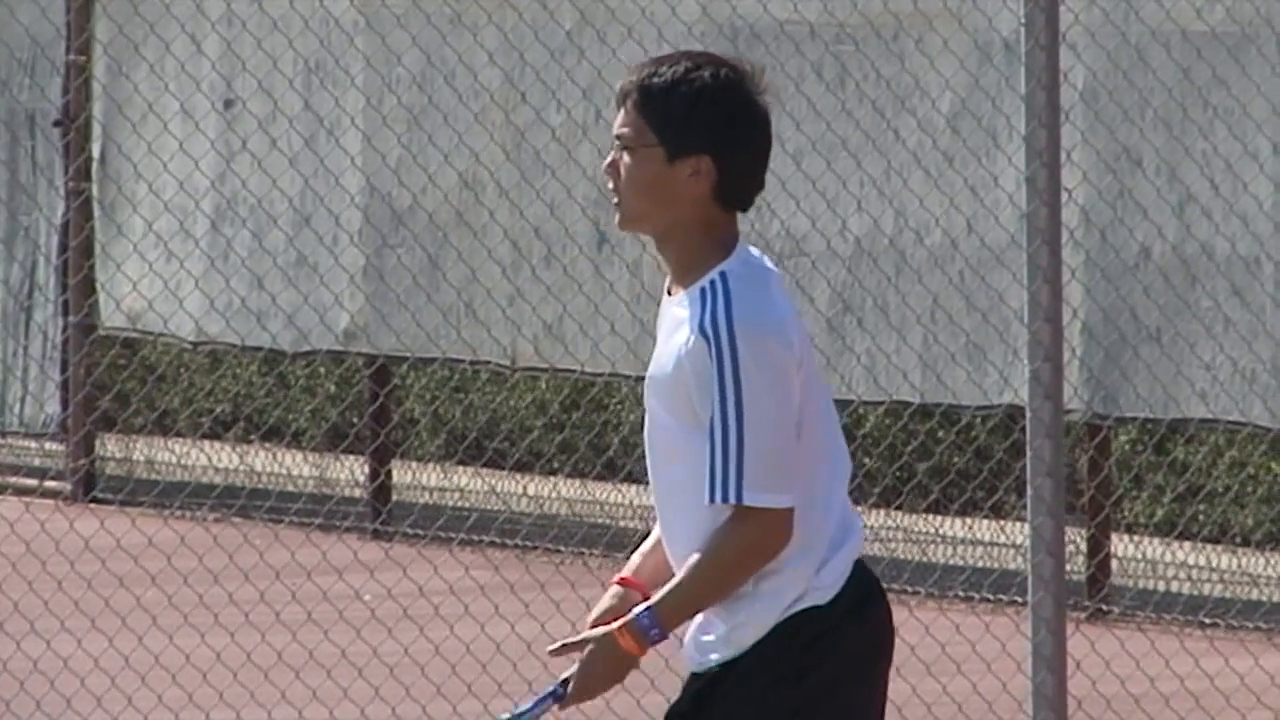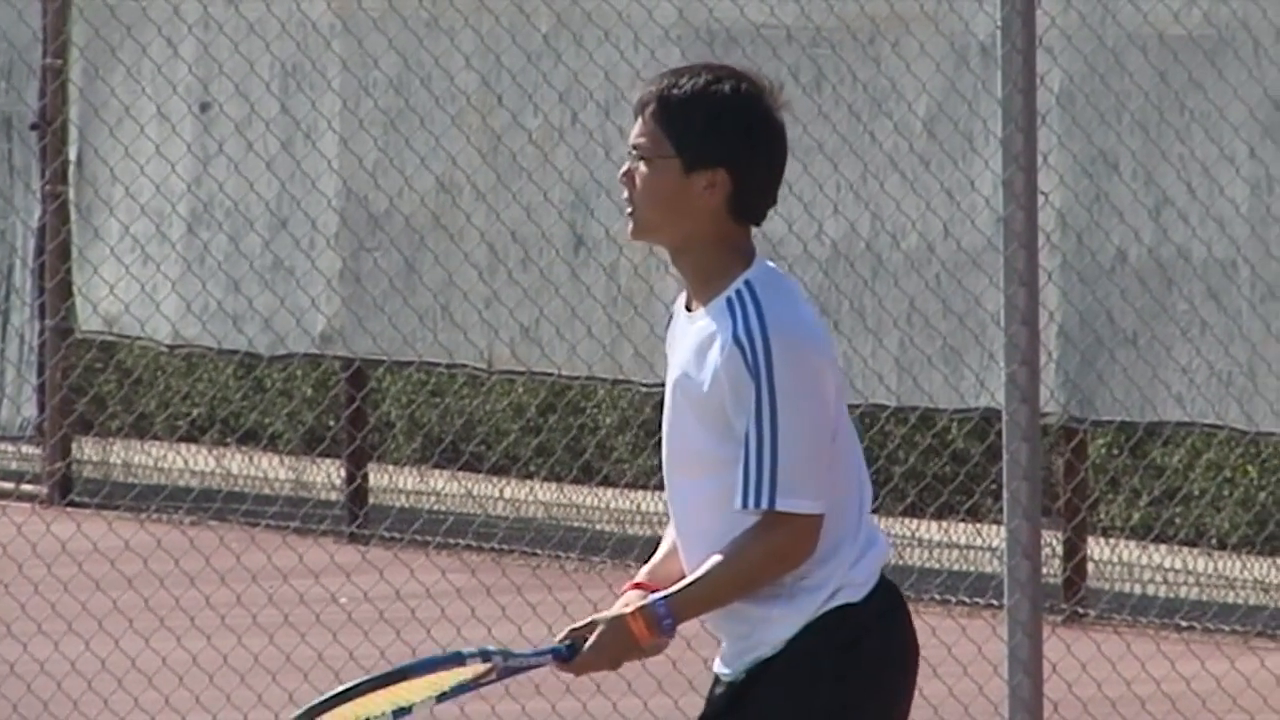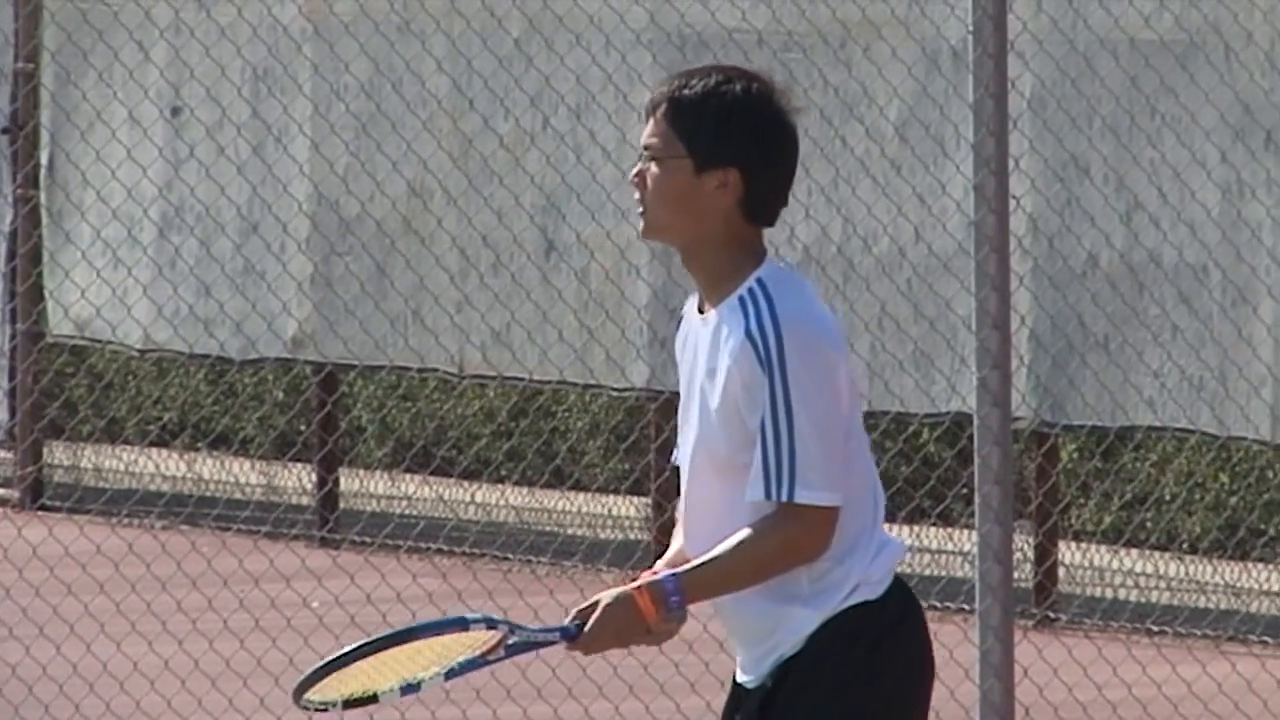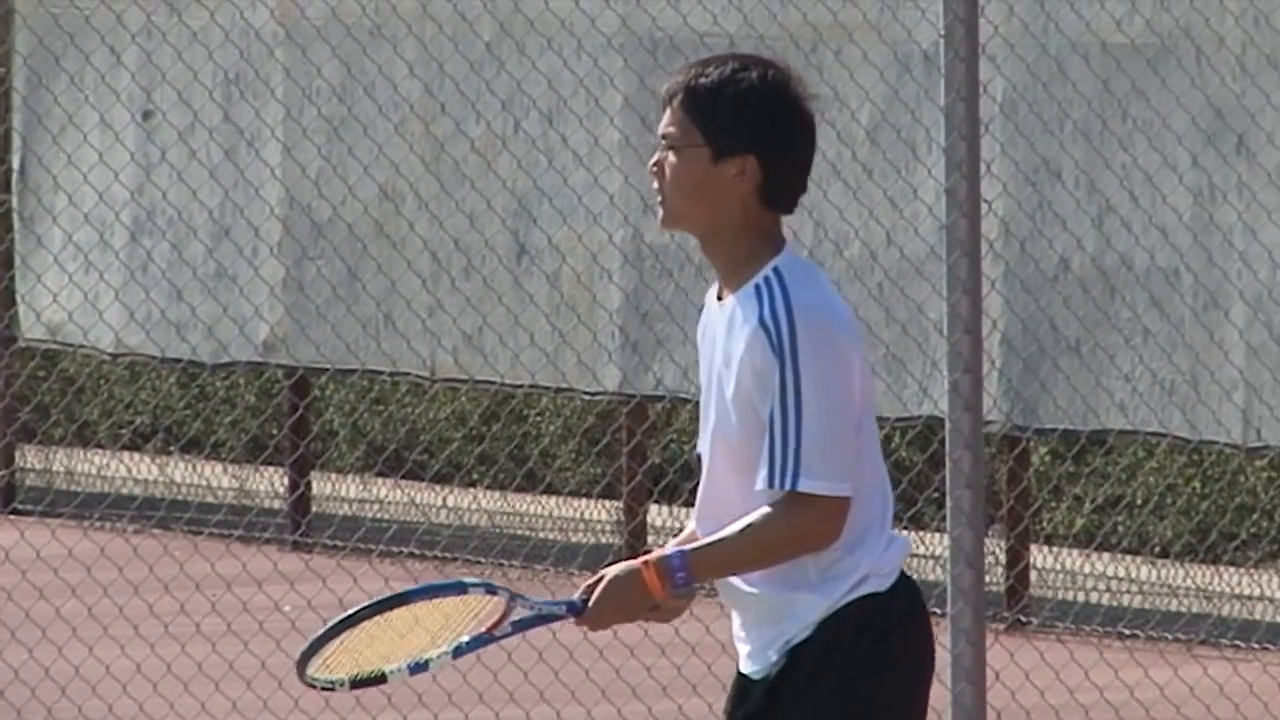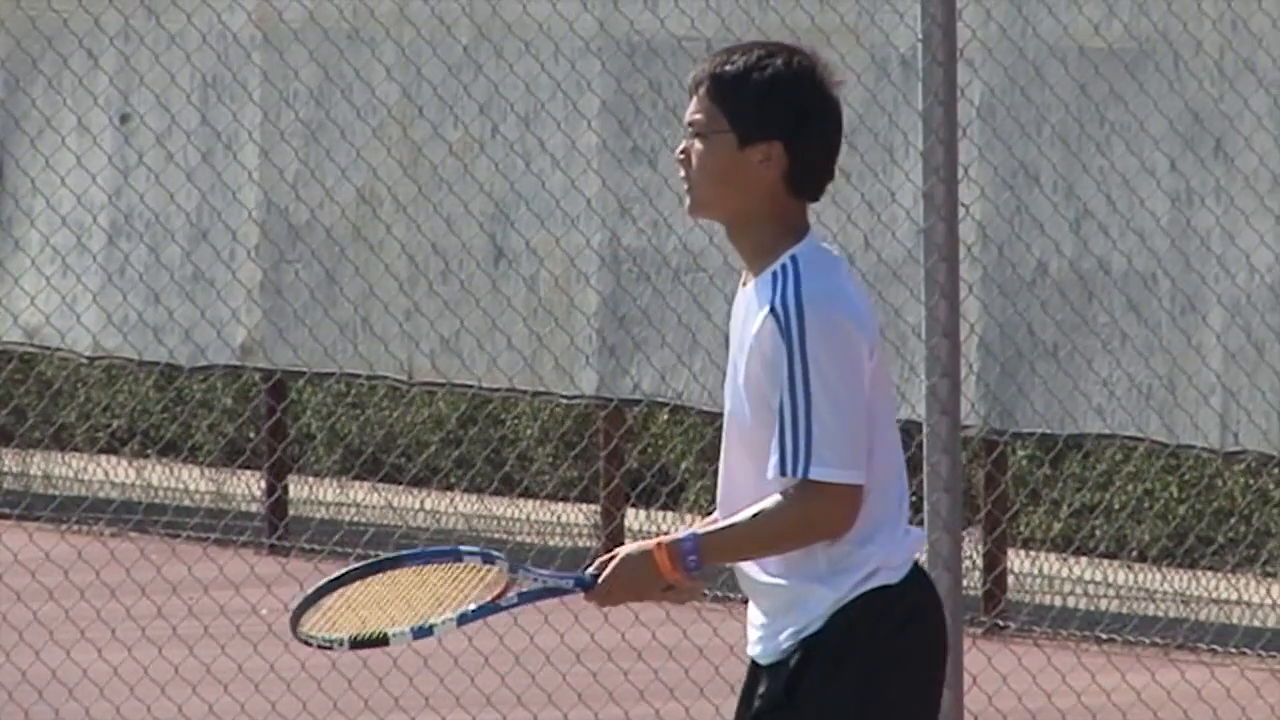
dt=0.4s
person 1, frame 1
left shoulder: (731, 323)
right shoulder: (700, 299)
left elbow: (760, 524)
left wrist: (637, 633)
right wrist: (637, 583)
left hip: (795, 643)
right hip: (802, 632)
person 1, frame 2
left shoulder: (764, 333)
right shoulder: (696, 314)
left elbow: (789, 530)
left wrist: (652, 619)
right wrist: (647, 589)
left hip: (827, 653)
right hip: (779, 648)
person 1, frame 3
left shoulder: (778, 330)
right shoulder: (703, 319)
left elbow: (803, 525)
left wrist: (658, 597)
right wrist: (663, 579)
left hip: (847, 653)
right hip: (782, 653)
person 1, frame 4
left shoulder: (792, 319)
right shoulder: (725, 306)
left elbow: (812, 513)
left wrist: (663, 574)
right wrist: (672, 561)
left hip: (849, 646)
right hip: (783, 644)
person 1, frame 5
left shoulder: (804, 306)
right shoulder: (766, 292)
left elbow: (824, 502)
left wrist: (676, 555)
right wrist: (692, 545)
left hip: (859, 638)
right hip: (800, 632)
